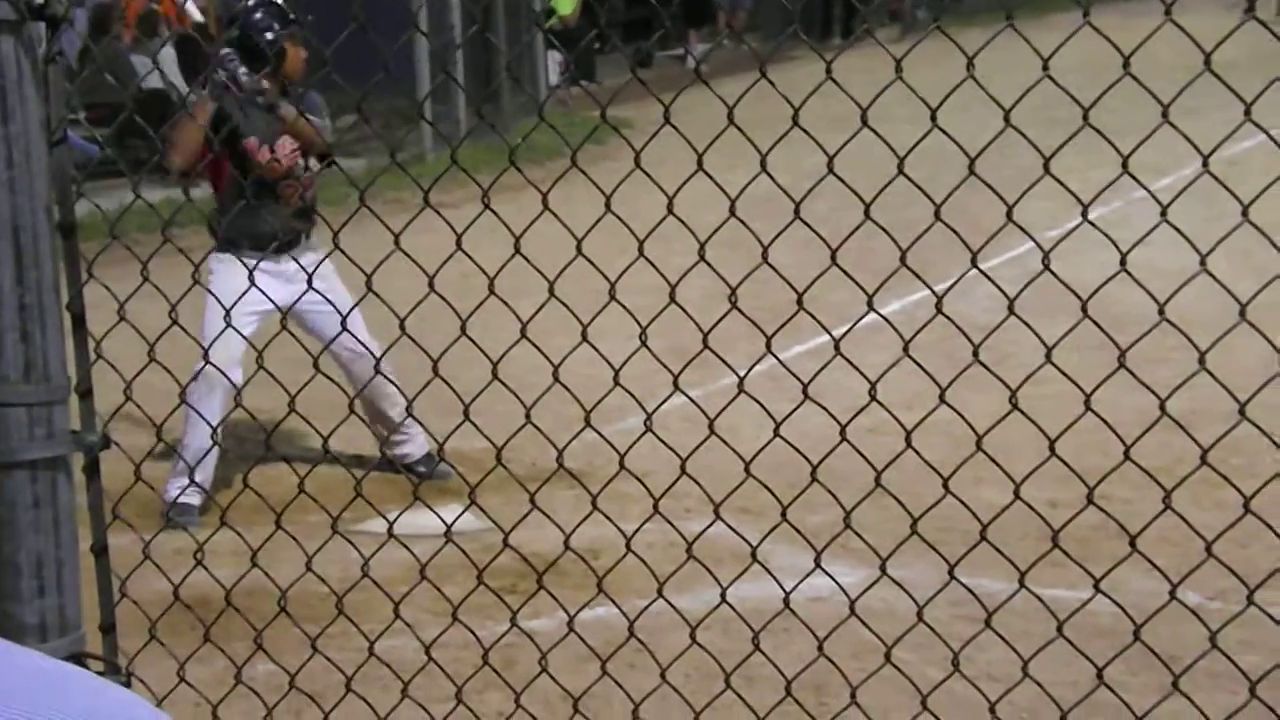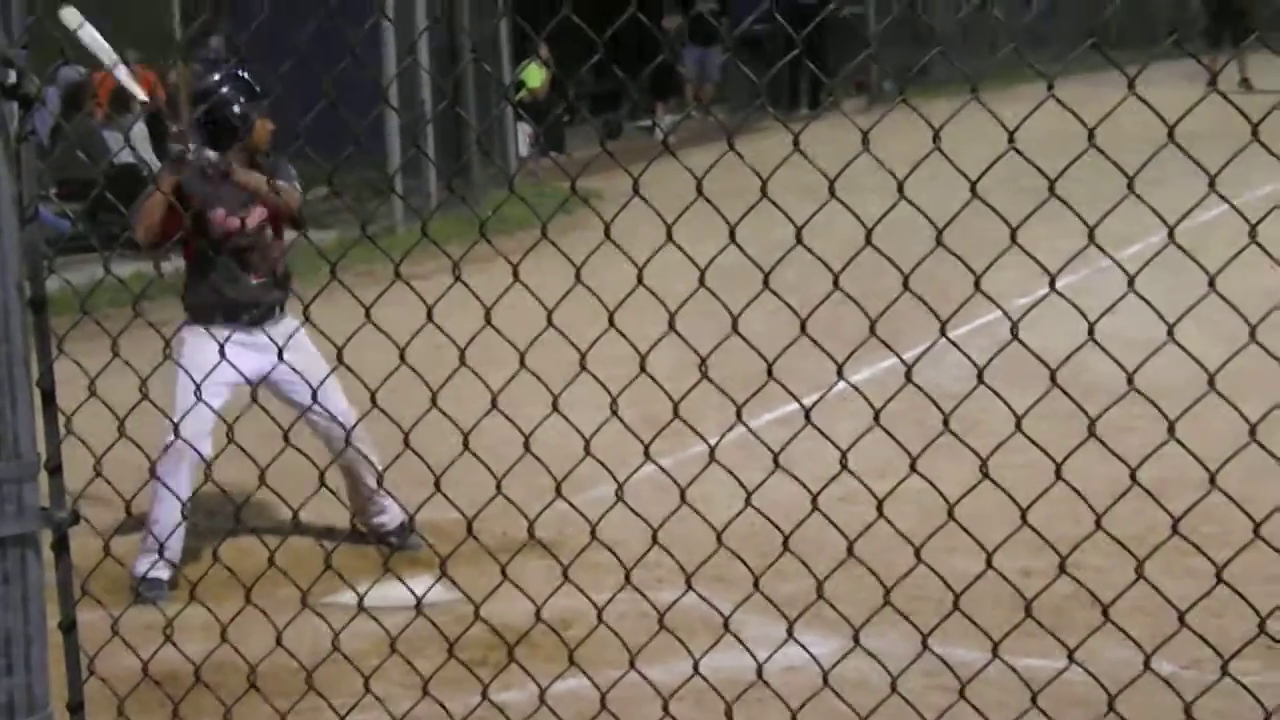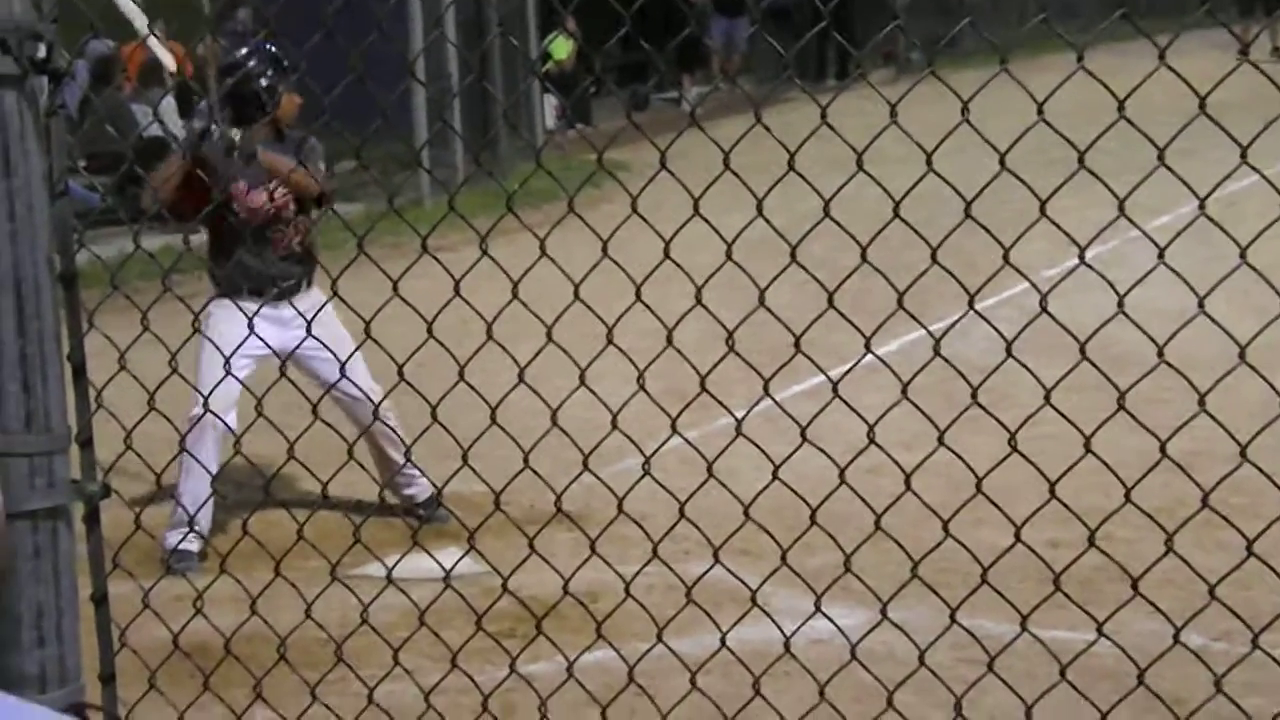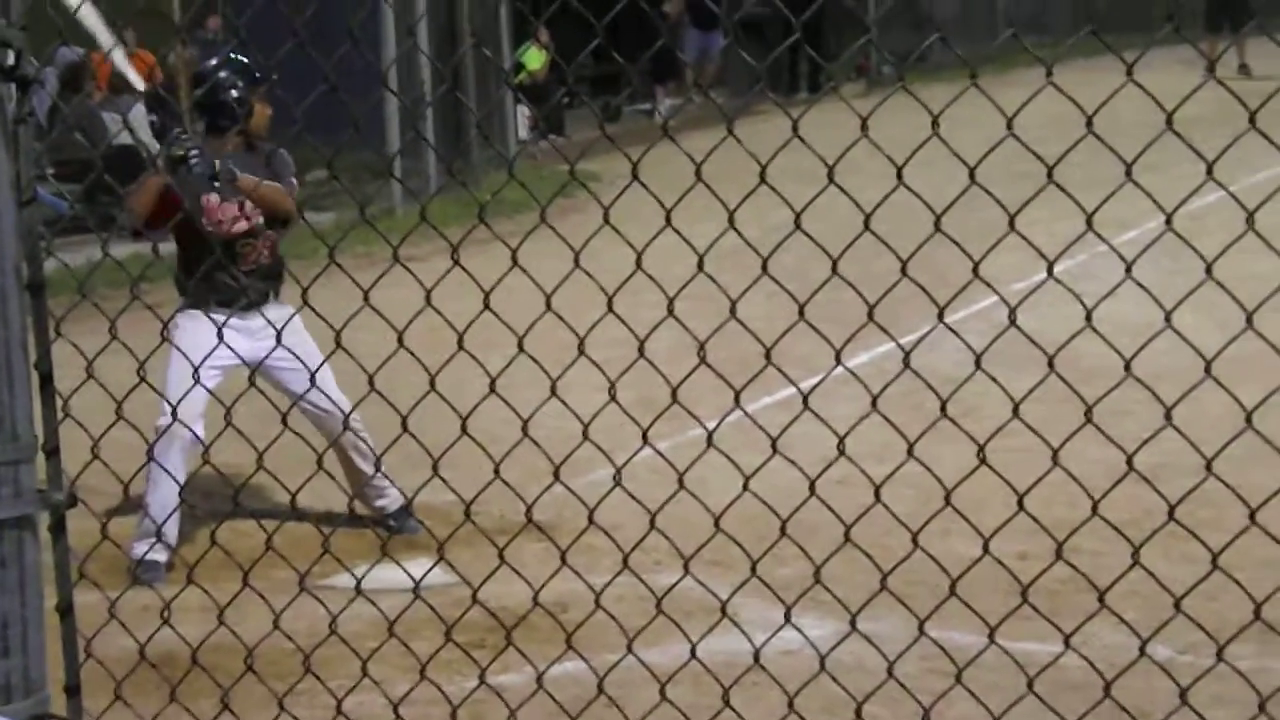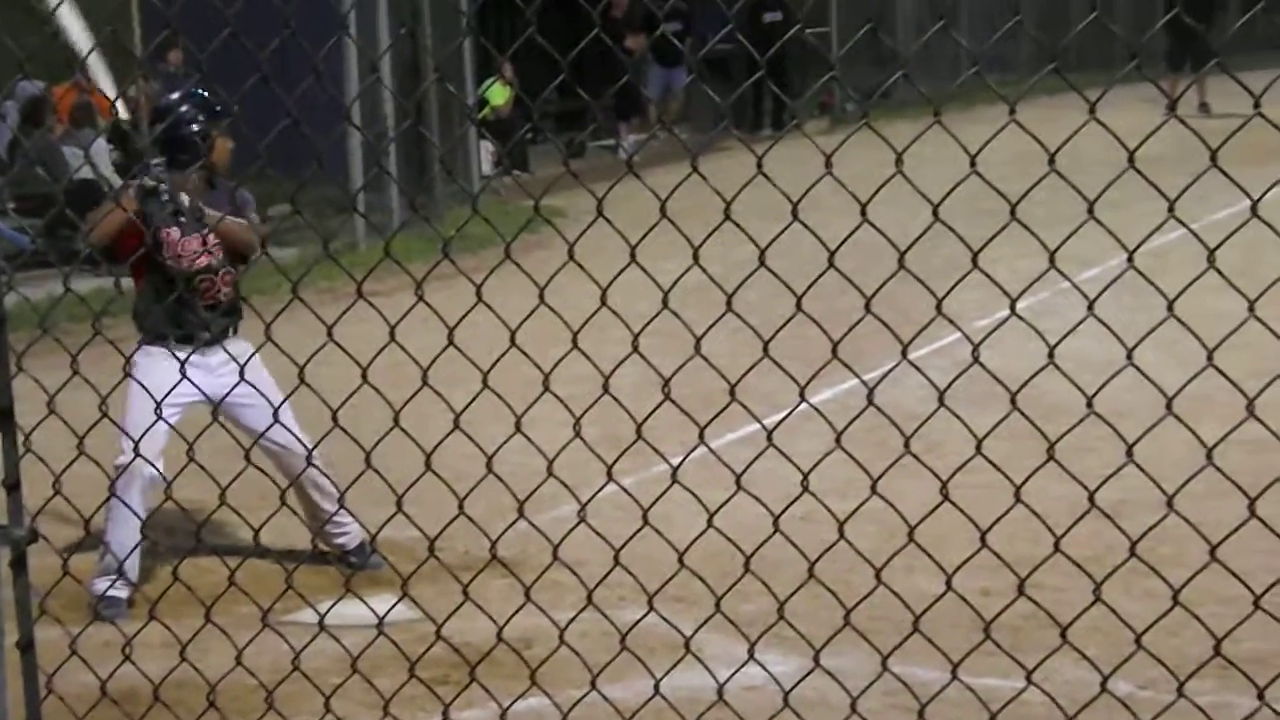
dt=0.5s
person 1, frame 1
left shoulder: (302, 102)
right shoulder: (220, 108)
left elbow: (321, 145)
right elbow: (177, 159)
left wrist: (270, 102)
right wrist: (213, 93)
left hip: (303, 258)
right hip: (239, 264)
left knee: (363, 355)
right knee: (215, 370)
left ankle: (408, 448)
right ankle: (187, 485)
person 1, frame 2
left shoulder: (274, 171)
right shoulder: (192, 179)
left elbow: (291, 205)
right elbow: (143, 234)
left wrist: (227, 171)
right wrist: (174, 168)
left hip: (276, 330)
right hip: (211, 337)
left knee: (342, 423)
right knee: (185, 442)
left ankle: (383, 517)
right ankle: (156, 560)
person 1, frame 3
left shoulder: (301, 147)
right shoulder: (211, 156)
left elbow: (314, 188)
right elbow: (153, 197)
left wrist: (253, 151)
right wrist: (191, 145)
left hip: (303, 303)
right hip: (237, 311)
left knee: (365, 398)
right knee: (210, 416)
left ankle: (416, 491)
right ankle: (185, 532)
person 1, frame 4
left shoulder: (271, 159)
right shoulder: (185, 165)
left elbow: (288, 209)
right elbow: (133, 215)
left wrist: (230, 175)
right wrist: (167, 167)
left hip: (270, 315)
right hip: (205, 322)
left knee: (334, 410)
right knee: (176, 427)
left ankle: (386, 502)
right ankle: (153, 542)
person 1, frame 5
left shoulder: (230, 198)
right shoulder: (149, 200)
left elbow: (249, 244)
right elbow: (92, 237)
left wrist: (192, 206)
right wrist: (134, 193)
left hip: (229, 352)
right hip: (164, 356)
left knee: (293, 448)
right knee: (136, 462)
left ankle: (346, 539)
right ankle: (113, 579)
